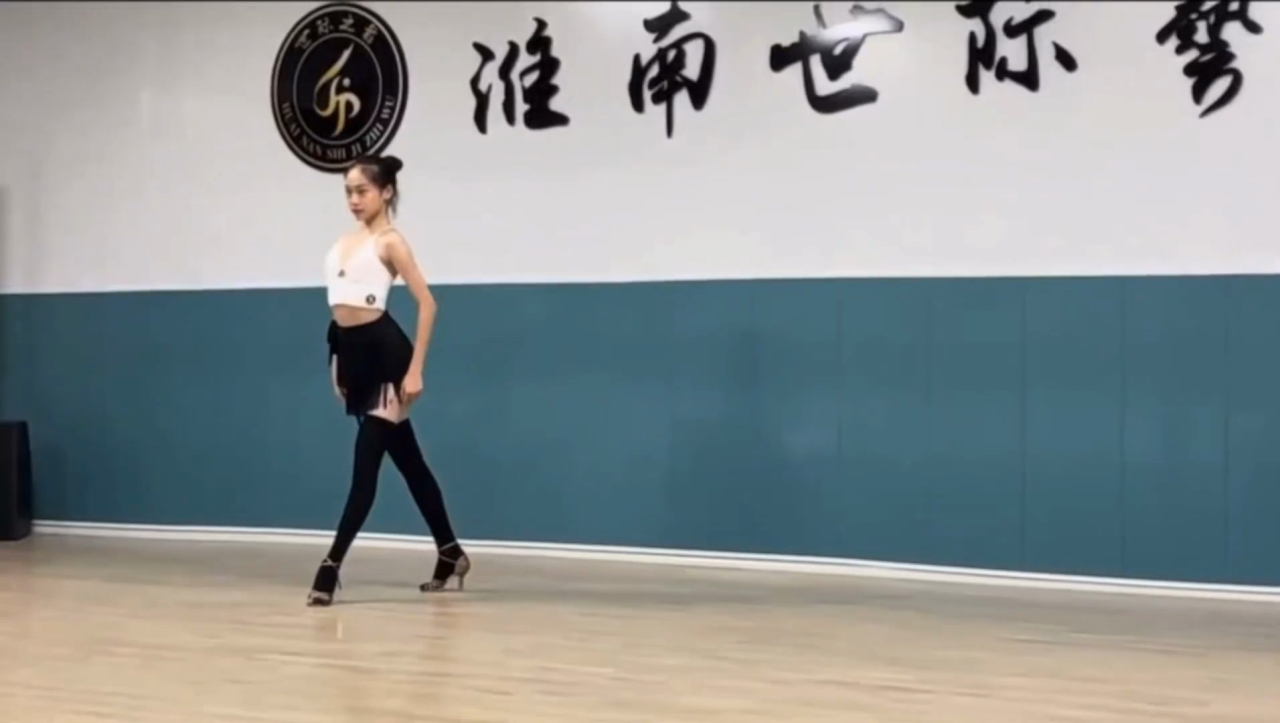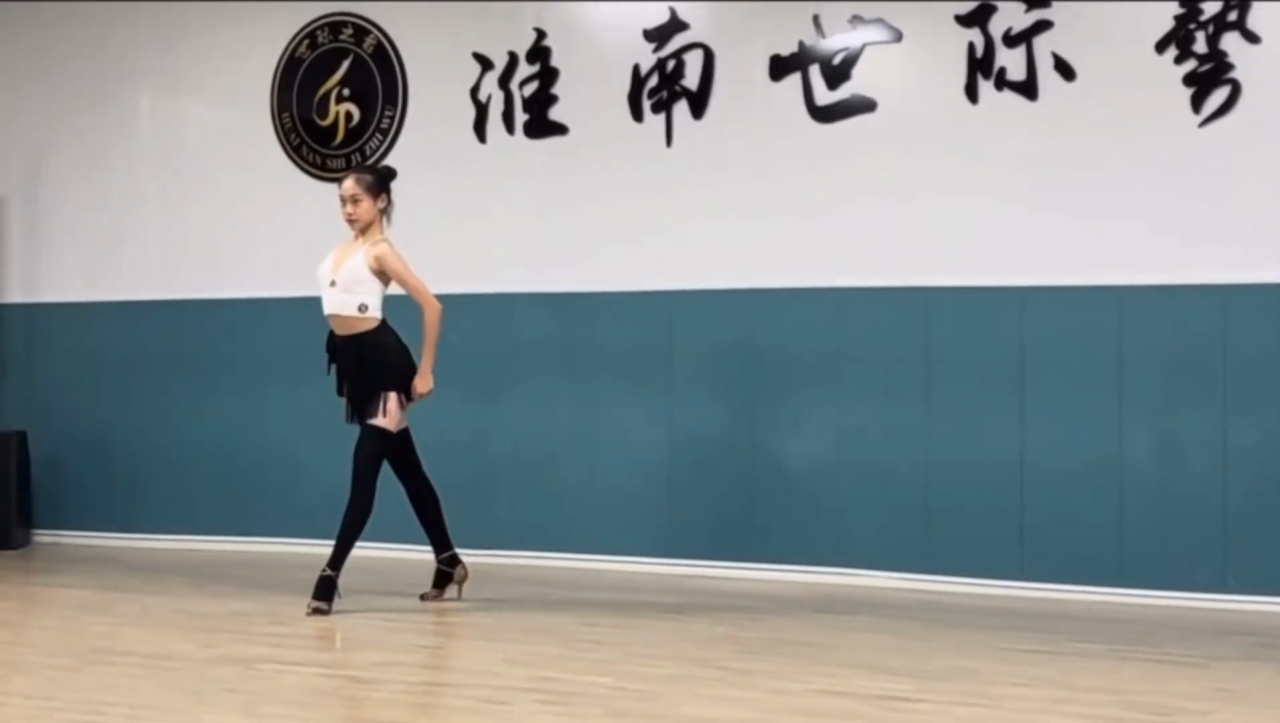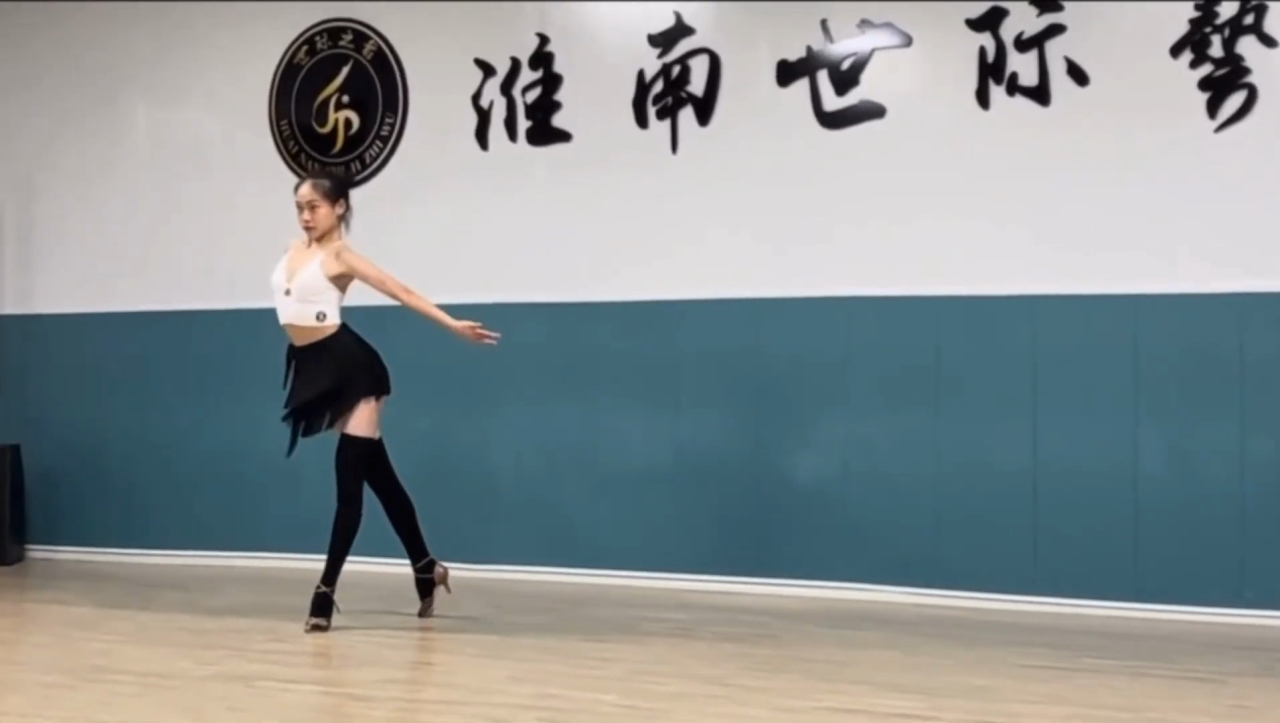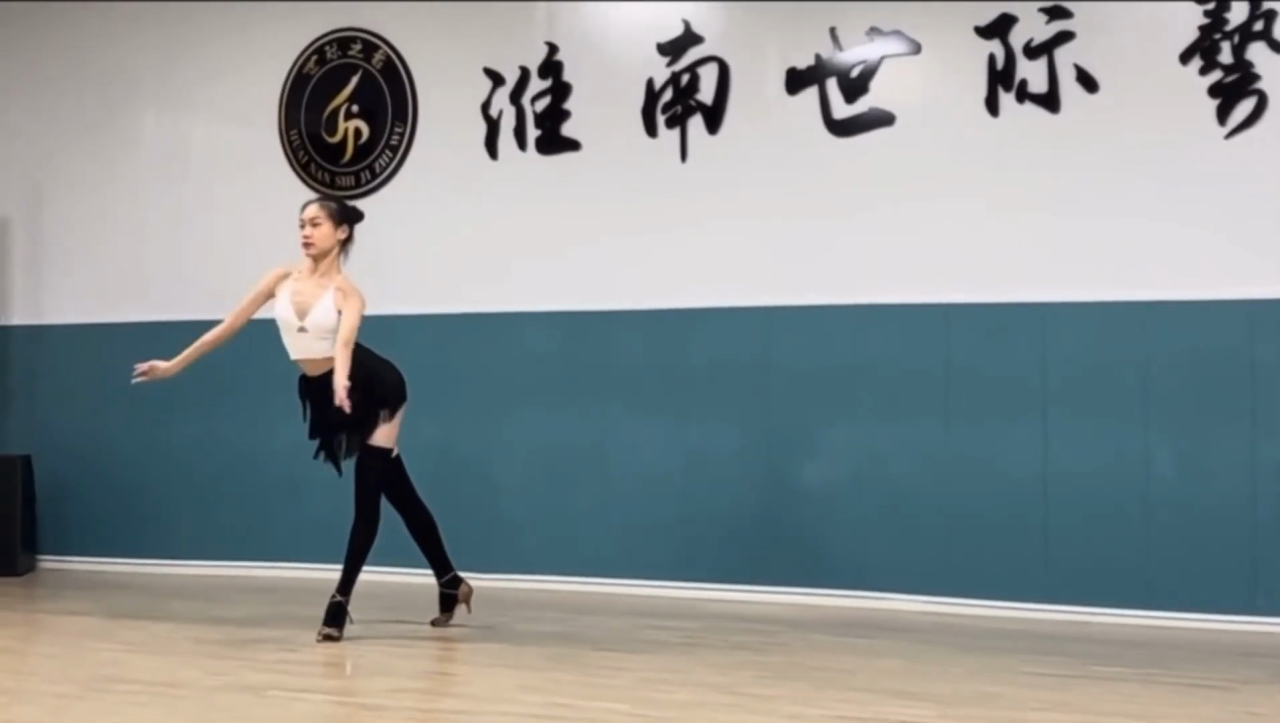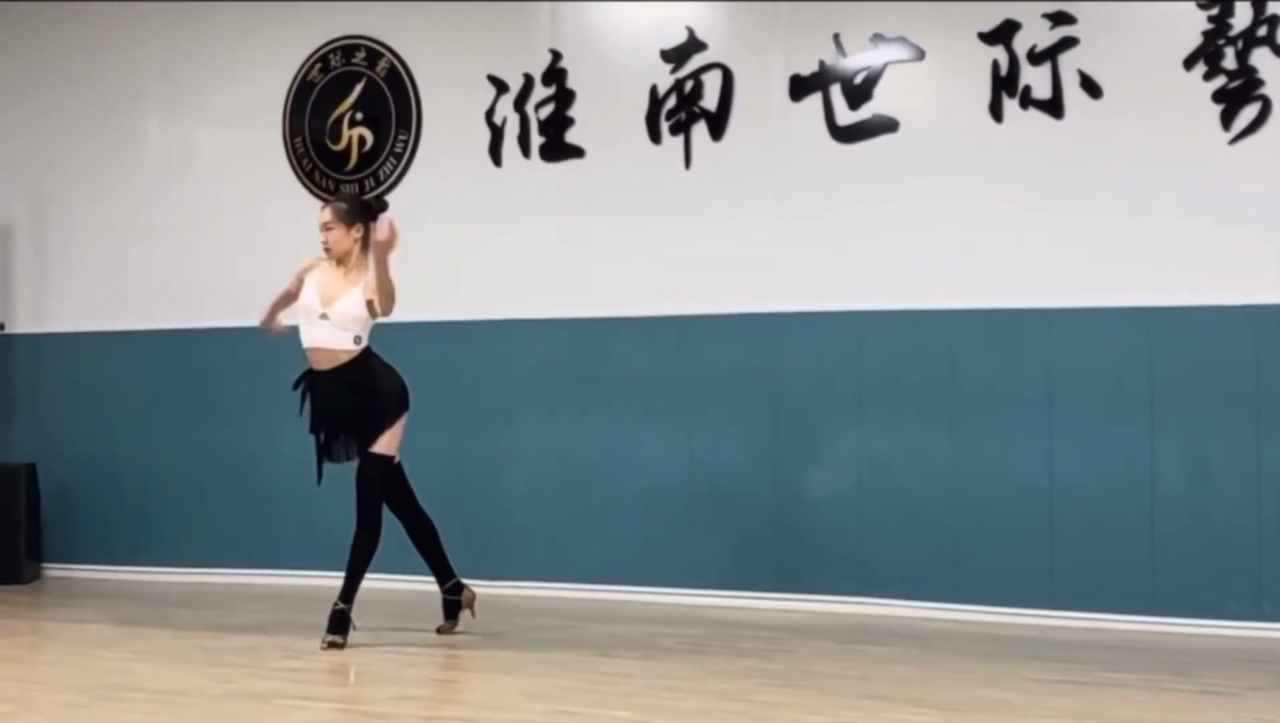
dt=0.7s
person 1, frame 1
left shoulder: (390, 241)
right shoulder: (347, 240)
left elbow: (427, 304)
left wrist: (415, 370)
right wrist: (337, 367)
left hip: (382, 349)
right hip: (351, 350)
left knee: (366, 463)
right knee: (407, 460)
left ankle: (331, 566)
right ankle: (450, 552)
person 1, frame 2
left shoulder: (380, 251)
right shoulder: (344, 249)
left elbow: (431, 305)
left wrist: (425, 370)
left hip: (382, 360)
right hip: (352, 359)
left knee: (364, 470)
right knee: (407, 468)
left ankle: (331, 575)
right ankle: (448, 562)
person 1, frame 3
left shoulder: (340, 255)
right shoulder: (294, 249)
left elbow: (400, 291)
left wrist: (454, 324)
right wrist: (291, 300)
left hip: (350, 365)
right hip: (312, 367)
left knee: (350, 476)
right knee: (377, 473)
left ankle: (326, 591)
right ankle: (426, 567)
person 1, frame 4
left shoulder: (347, 292)
right shoulder: (282, 279)
left elbow: (346, 340)
right elbow: (231, 324)
left wrist: (343, 381)
right wrist: (175, 364)
left hip: (371, 389)
right hip: (320, 393)
left knee: (368, 493)
right knee: (396, 488)
left ankle: (341, 600)
right ankle: (450, 581)
person 1, frame 5
left shoulder: (370, 284)
right shoulder: (311, 269)
left elbow: (381, 306)
right elbow: (289, 294)
left wrist: (379, 260)
right wrist: (271, 315)
left hip: (373, 389)
right hip: (329, 392)
left knee: (370, 496)
right knee: (395, 495)
left ankle: (344, 608)
right ankle: (454, 588)
